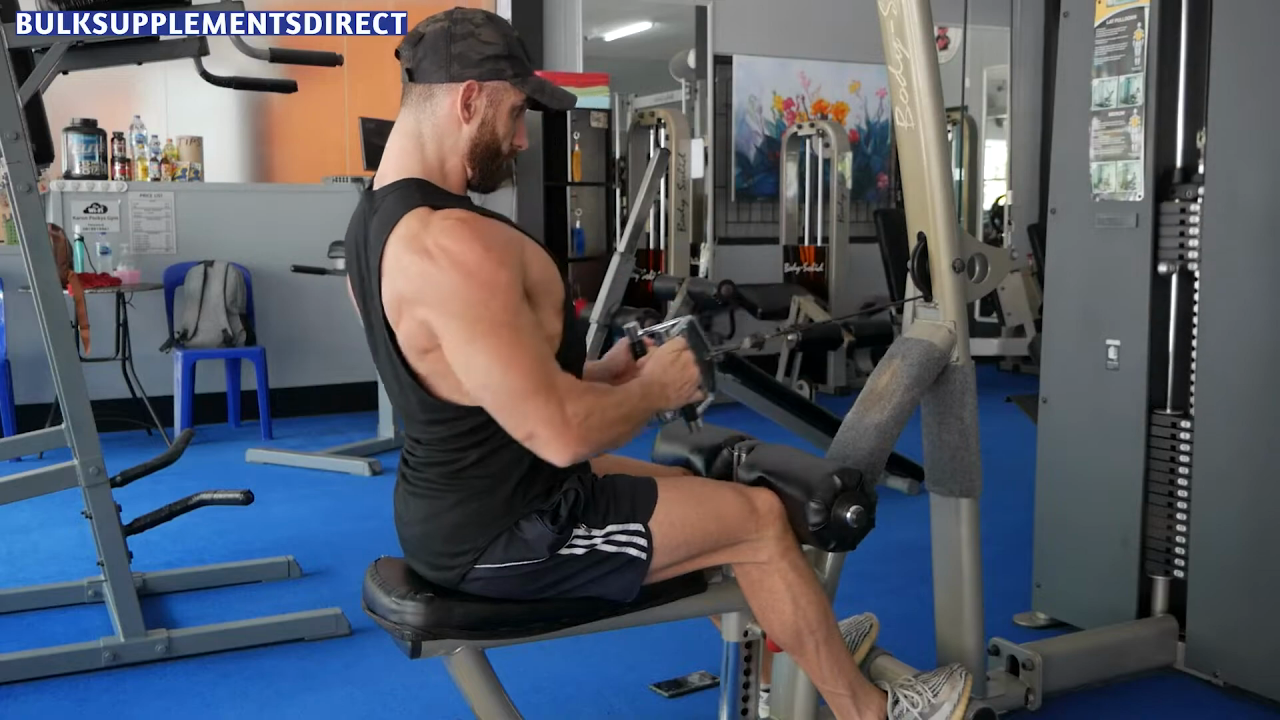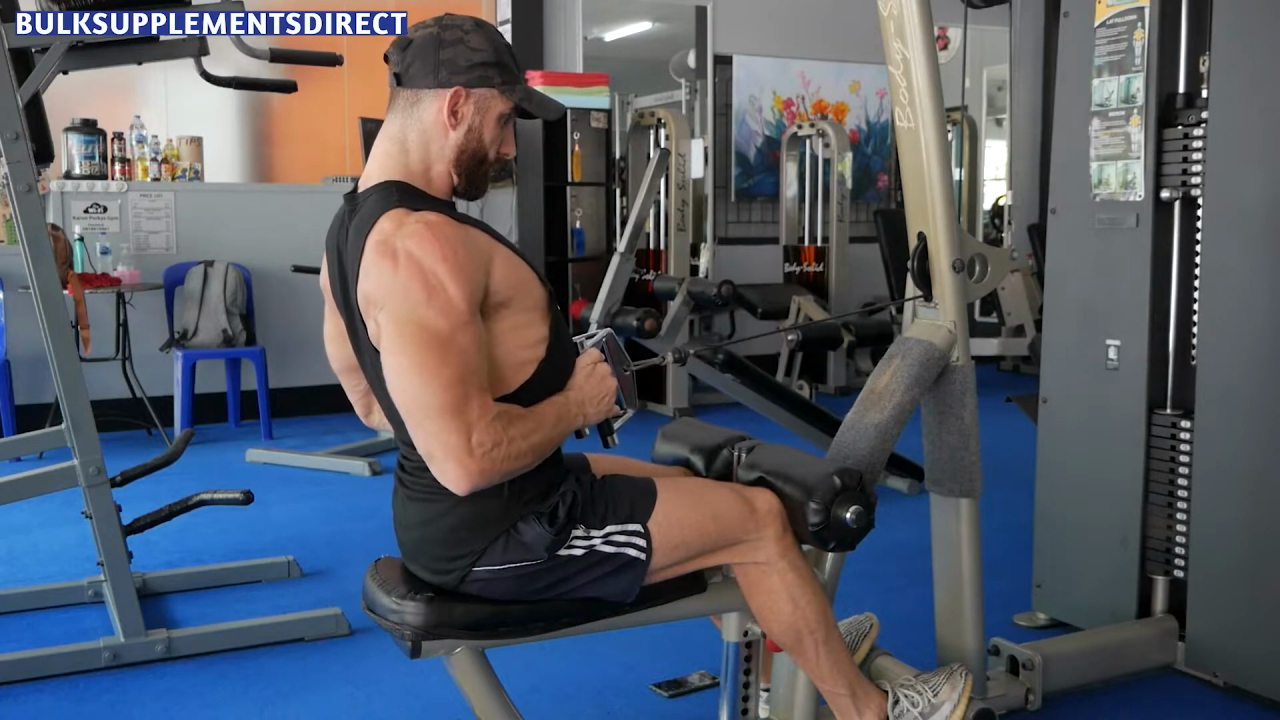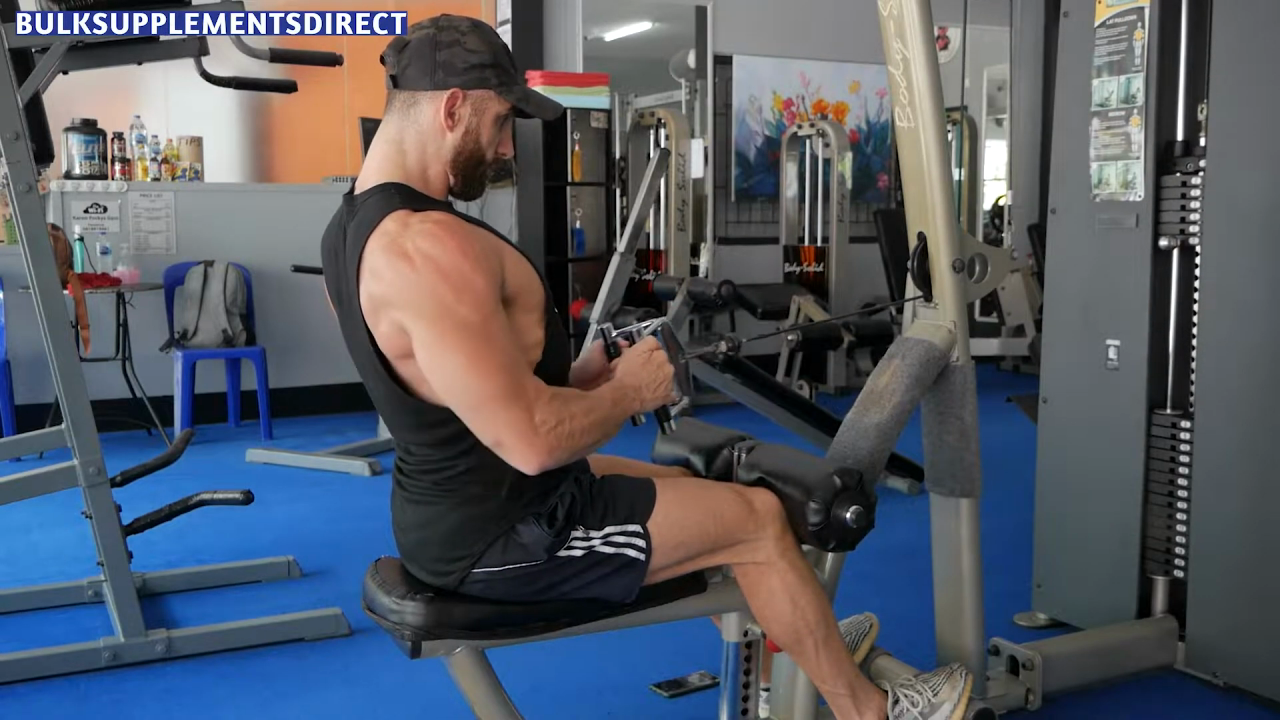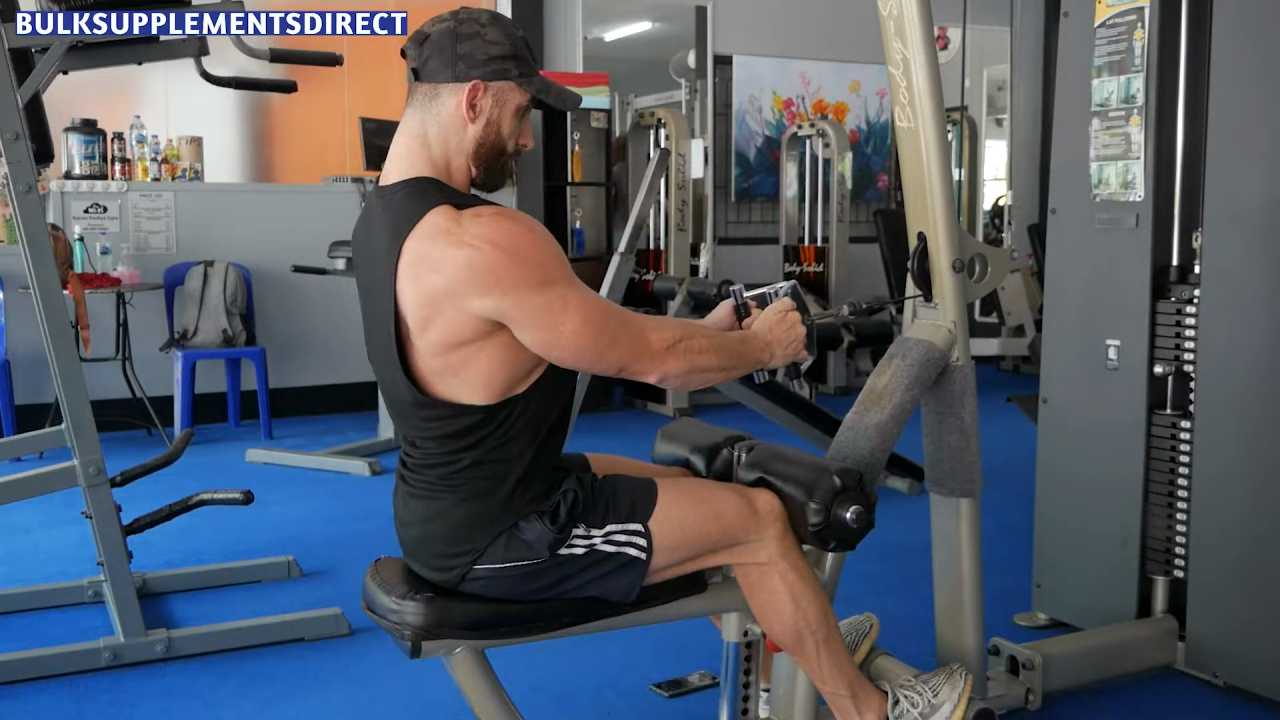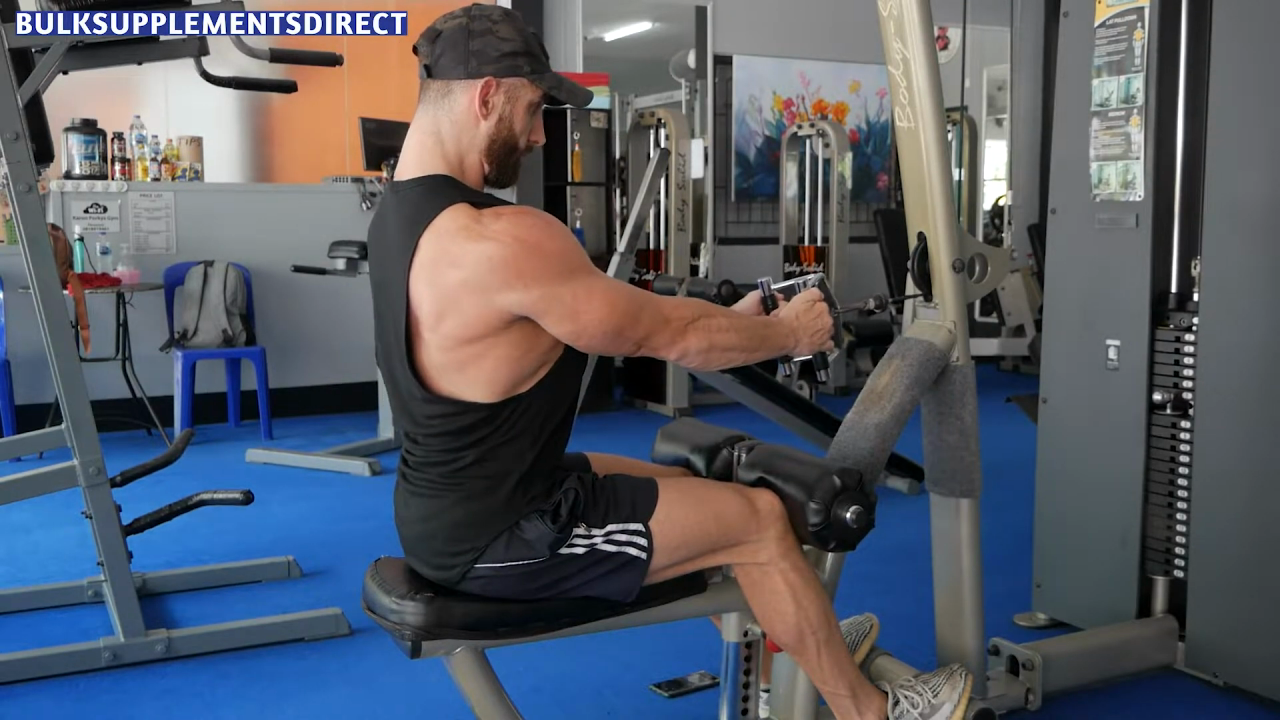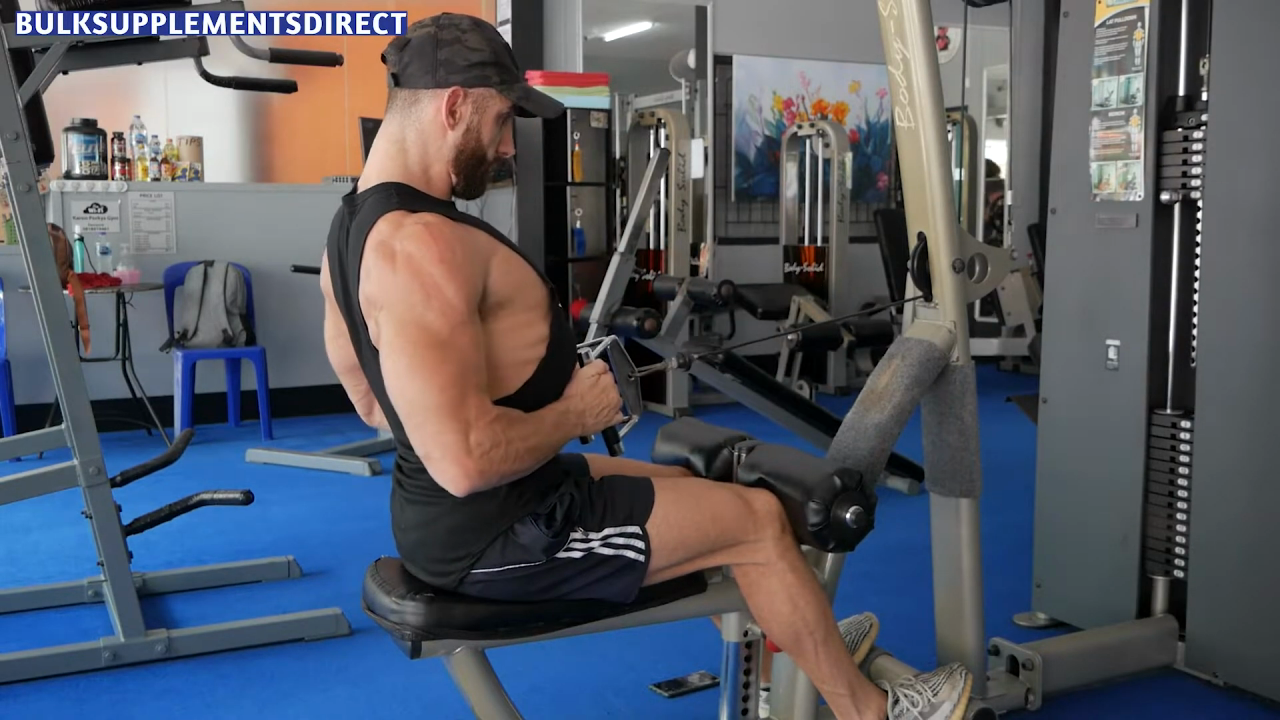
dt=0.7s
person 1, frame 1
left shoulder: (379, 219)
right shoulder: (450, 243)
right elbow: (566, 436)
left wrist: (600, 371)
right wrist: (656, 388)
left hip: (450, 504)
right hip: (503, 529)
left knee: (695, 488)
right knee: (759, 519)
left ankle: (804, 645)
person 1, frame 2
left shoulder: (357, 226)
right shoulder: (421, 245)
right elbow: (468, 458)
left wrist: (547, 381)
right wrist: (576, 403)
left hip: (444, 516)
right hip: (501, 532)
left knee: (689, 488)
right knee: (758, 518)
left ankle: (803, 648)
person 1, frame 3
left shoulder: (354, 227)
right shoulder: (427, 249)
right elbow: (535, 440)
left wrist: (576, 374)
right wrist: (632, 391)
left hip: (446, 509)
right hip: (499, 534)
left knee: (687, 488)
right knee: (757, 518)
left ankle: (801, 647)
person 1, frame 4
left shoulder: (388, 213)
right shoulder: (481, 242)
right elbow: (649, 358)
left wrist: (707, 334)
right wrist: (762, 346)
left hip: (449, 506)
right hip: (502, 534)
left knee: (688, 488)
right knee: (758, 520)
left ankle: (805, 649)
person 1, frame 5
left shoulder: (404, 209)
right shoulder: (496, 241)
right elbow: (670, 334)
left wrist: (740, 318)
right wrist: (790, 333)
left hip: (448, 505)
right hip: (500, 531)
left knee: (691, 488)
right knee: (759, 520)
left ankle: (811, 647)
person 1, frame 6
left shoulder: (359, 224)
right shoulder: (421, 247)
right elbow: (466, 459)
left wrist: (550, 380)
right wrist: (574, 415)
left hip: (445, 515)
right hip: (500, 533)
left knee: (689, 488)
right knee: (757, 519)
left ankle: (798, 650)
